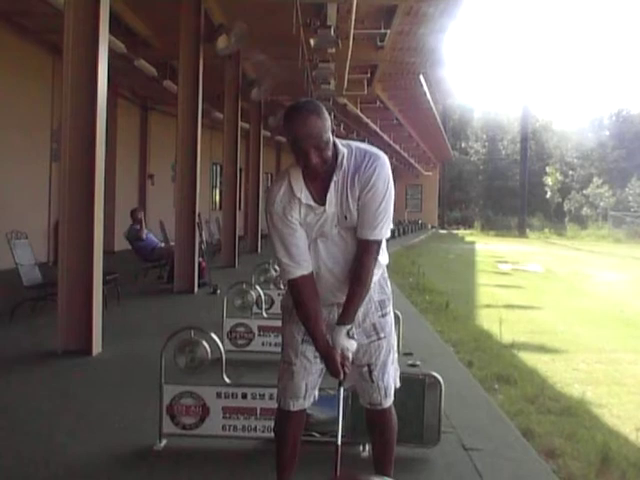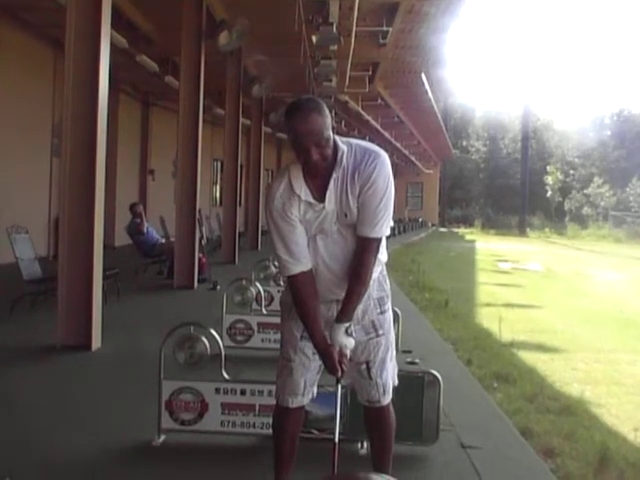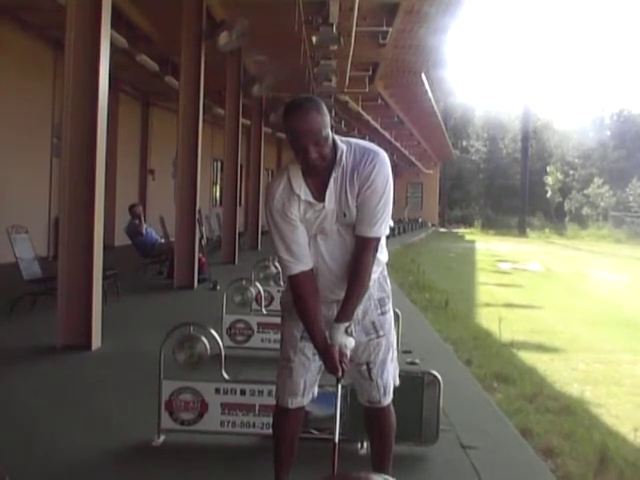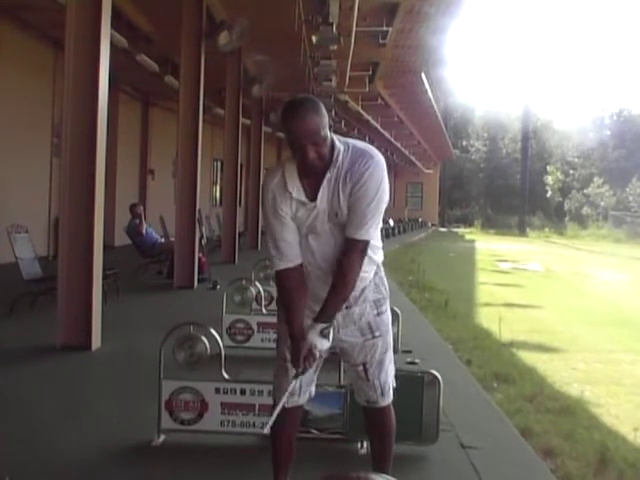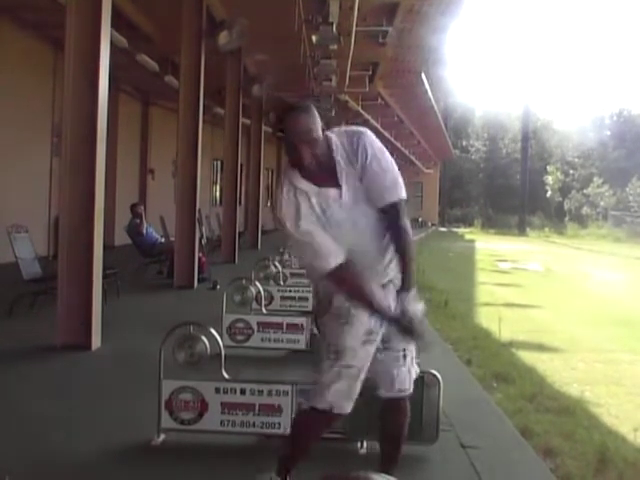
dt=1s
person 1, frame 1
left shoulder: (371, 165)
right shoulder: (281, 196)
left elbow: (369, 251)
right elbow: (299, 276)
left wrist: (345, 327)
right wrist: (324, 345)
left hip: (366, 298)
right hip: (308, 303)
left knee: (380, 398)
right knee: (291, 400)
person 1, frame 2
left shoulder: (371, 163)
right shoulder: (282, 192)
left elbow: (369, 248)
right elbow: (298, 272)
left wrist: (343, 323)
right wrist: (321, 342)
left hip: (365, 295)
right hip: (308, 299)
left knee: (378, 395)
right knee: (290, 396)
person 1, frame 3
left shoulder: (371, 162)
right shoulder: (281, 191)
left elbow: (367, 249)
right elbow: (299, 272)
left wrist: (343, 323)
right wrist: (321, 342)
left hip: (365, 296)
right hip: (308, 299)
left knee: (378, 396)
right knee: (290, 397)
person 1, frame 4
left shoulder: (367, 165)
right shoulder: (276, 185)
left elbow: (355, 252)
right elbow: (288, 267)
left wrist: (323, 323)
right wrist: (294, 334)
left hip: (362, 298)
right hip: (304, 301)
left knee: (377, 397)
right knee: (287, 397)
person 1, frame 5
left shoulder: (360, 143)
right shoulder: (293, 198)
left elbow: (394, 215)
right elbow: (337, 272)
left wrist: (405, 286)
right wrist: (385, 311)
left hip: (395, 287)
right hip: (352, 300)
left knee: (396, 393)
right knee: (329, 402)
